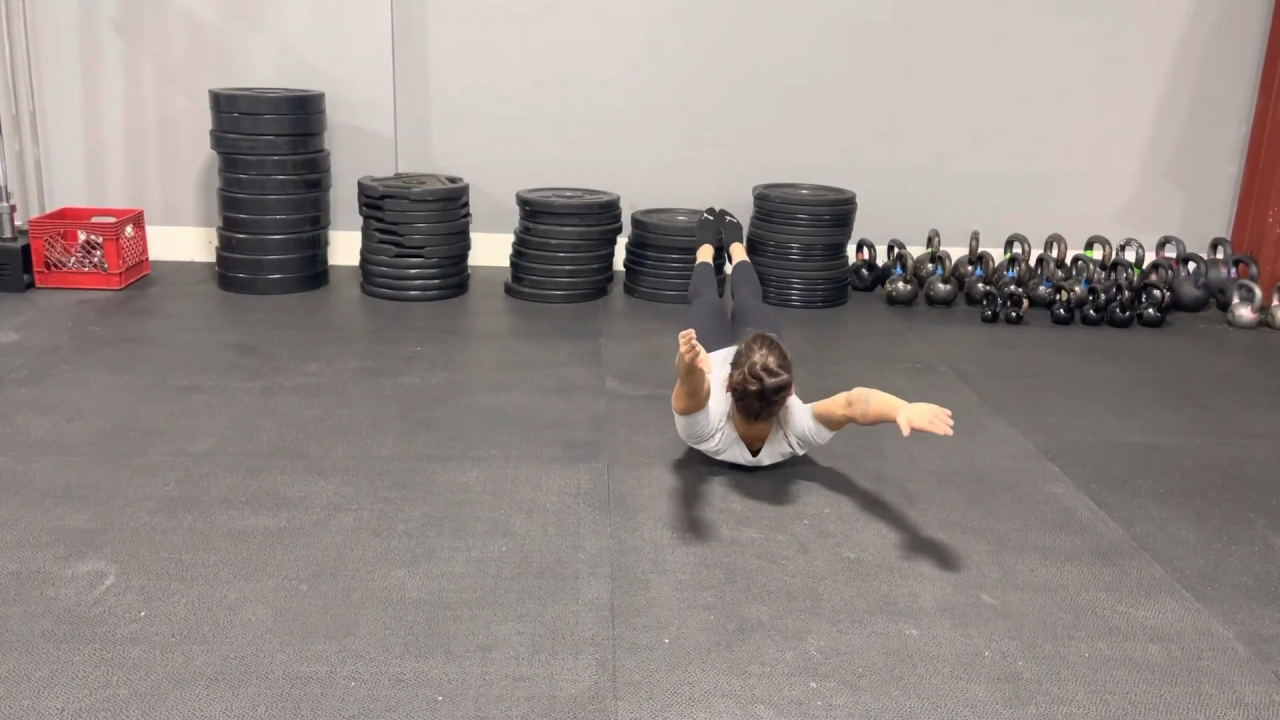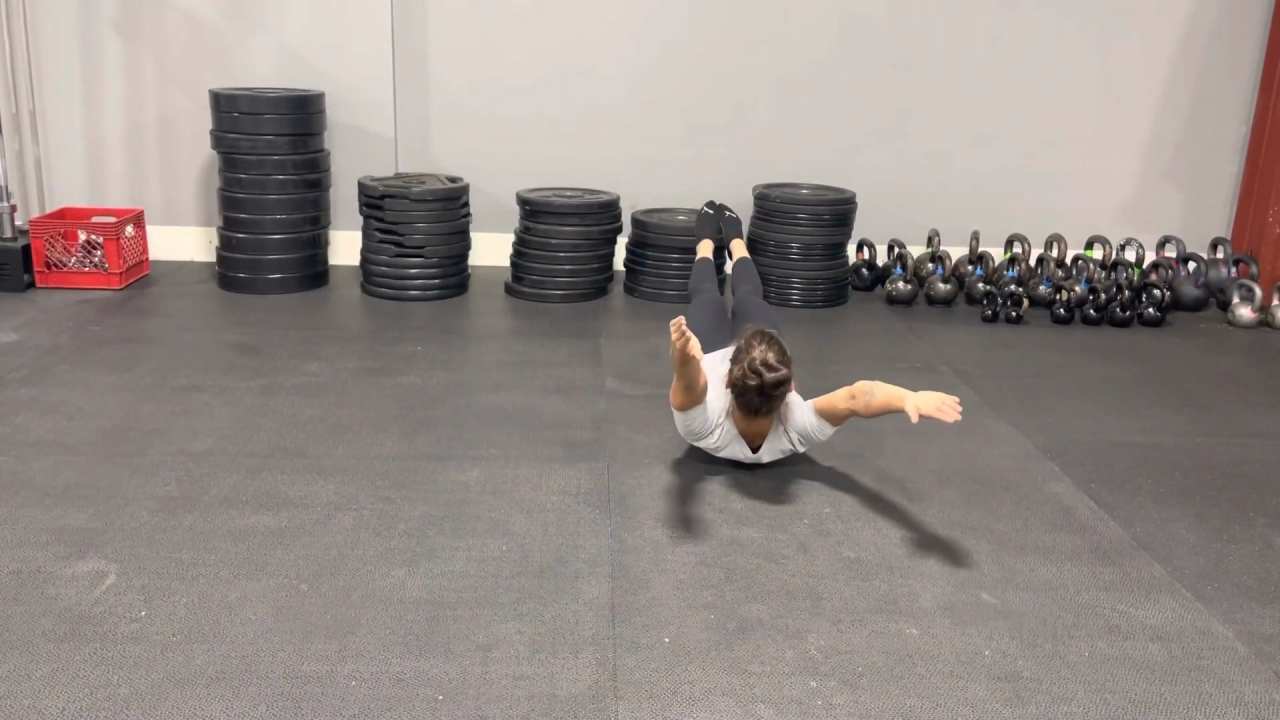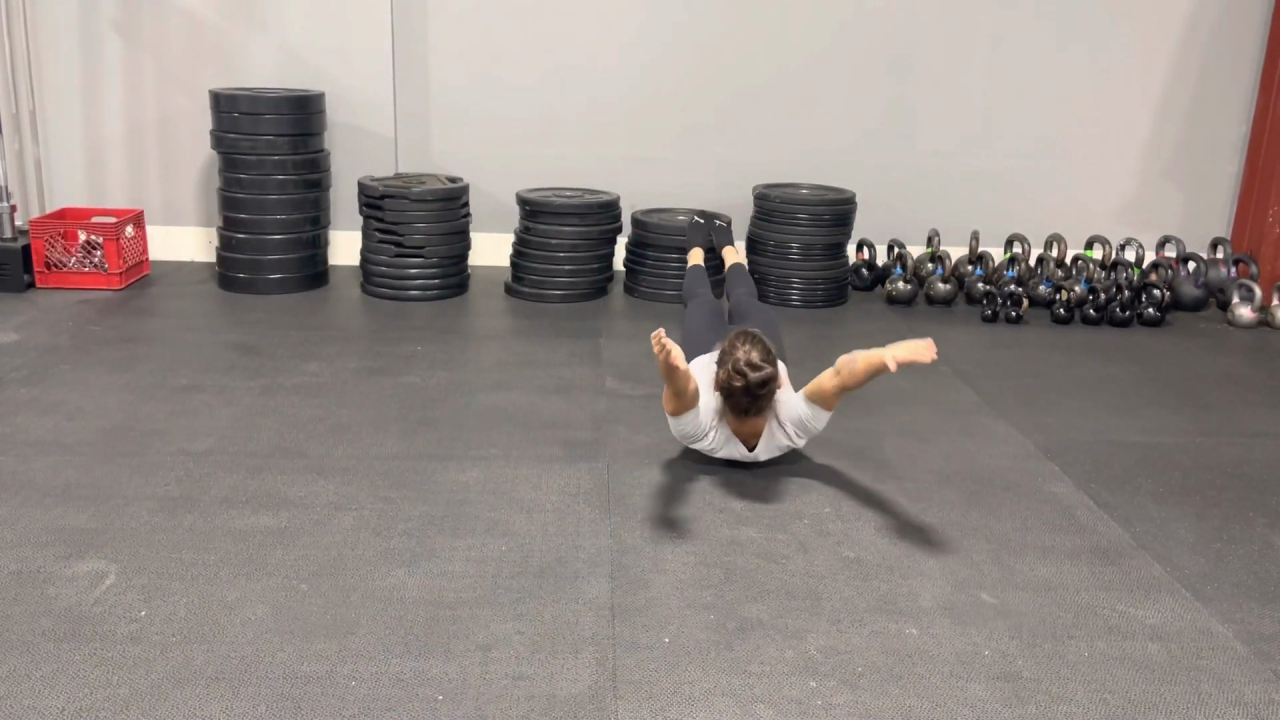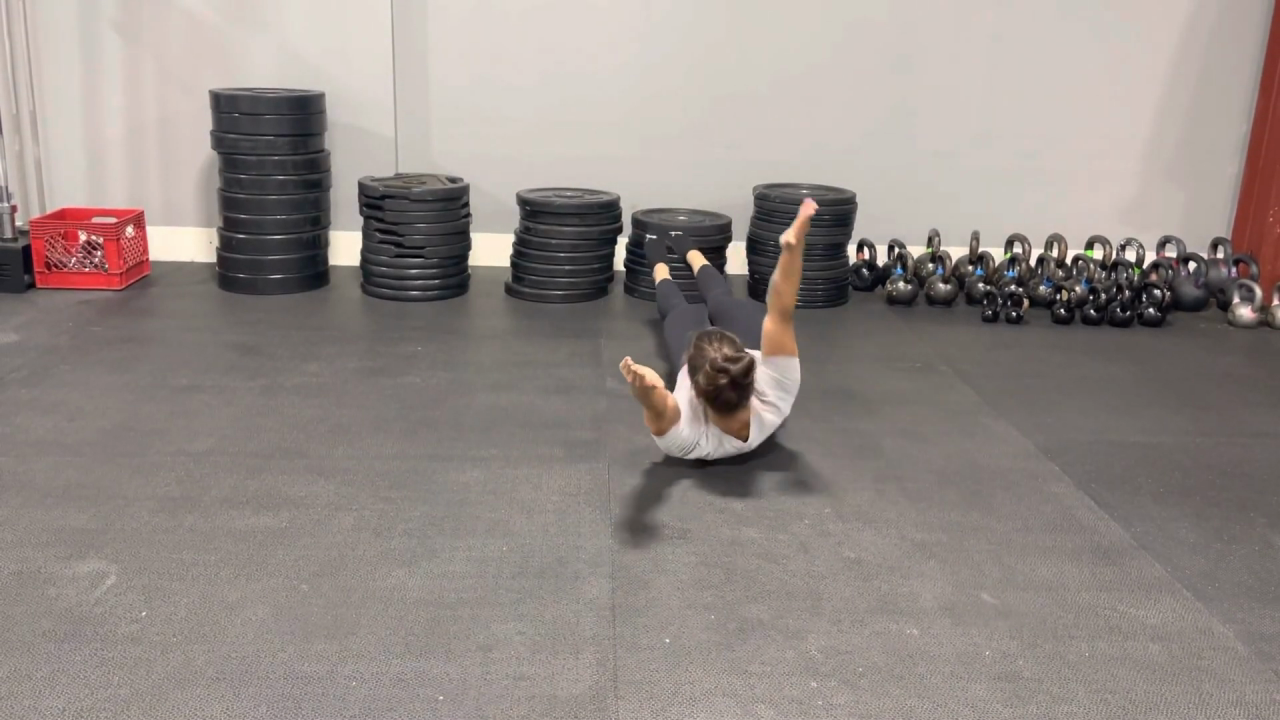
dt=0.4s
person 1, frame 1
left shoulder: (706, 430)
right shoulder: (794, 433)
left elbow: (692, 387)
right elbow: (852, 403)
left wrist: (690, 366)
right wrist: (904, 409)
left knee: (707, 301)
right knee: (748, 300)
left ankle: (707, 247)
right ankle: (734, 244)
person 1, frame 2
left shoulder: (705, 427)
right shoulder: (794, 430)
left elbow: (688, 379)
right elbow: (854, 398)
left wrist: (683, 356)
right wrist: (911, 397)
left knee: (706, 298)
right knee: (748, 298)
left ankle: (706, 241)
right ankle: (735, 240)
person 1, frame 3
left shoulder: (702, 429)
right shoulder: (792, 426)
left elbow: (681, 387)
right elbow: (840, 377)
left wrist: (672, 366)
right wrist: (889, 355)
left knee: (702, 301)
right knee: (745, 300)
left ankle: (697, 249)
right ankle: (725, 247)
person 1, frame 4
left shoulder: (688, 439)
right shoulder: (772, 405)
right elbow: (781, 316)
right wrist: (792, 249)
left knee: (684, 314)
right knee: (722, 300)
left ankle: (659, 265)
right ankle: (689, 251)
